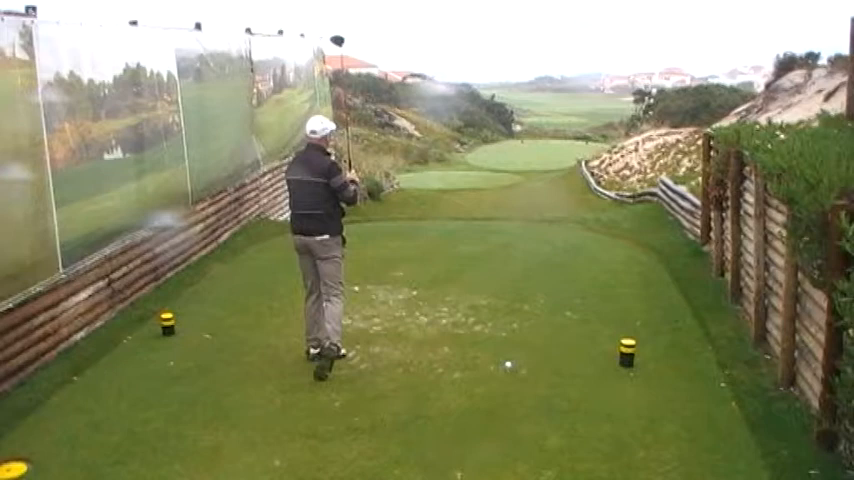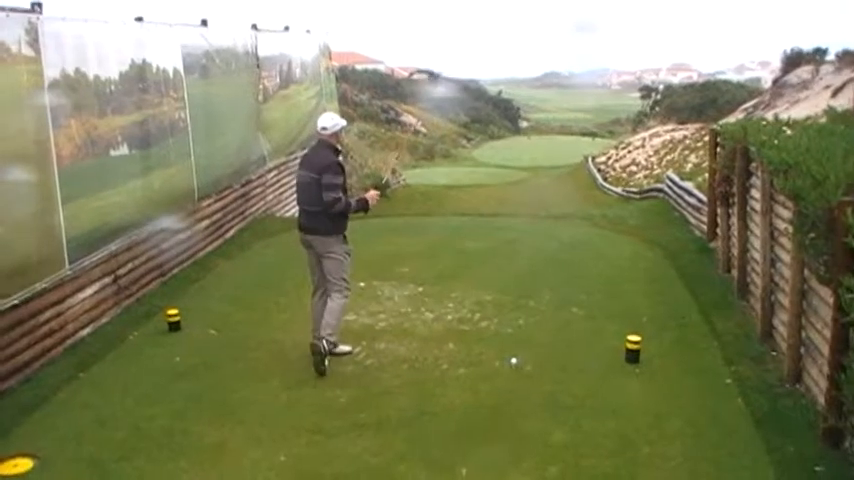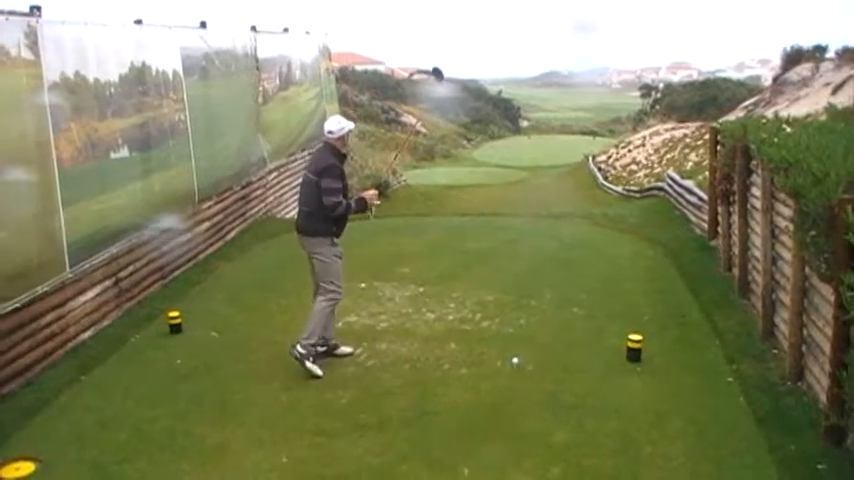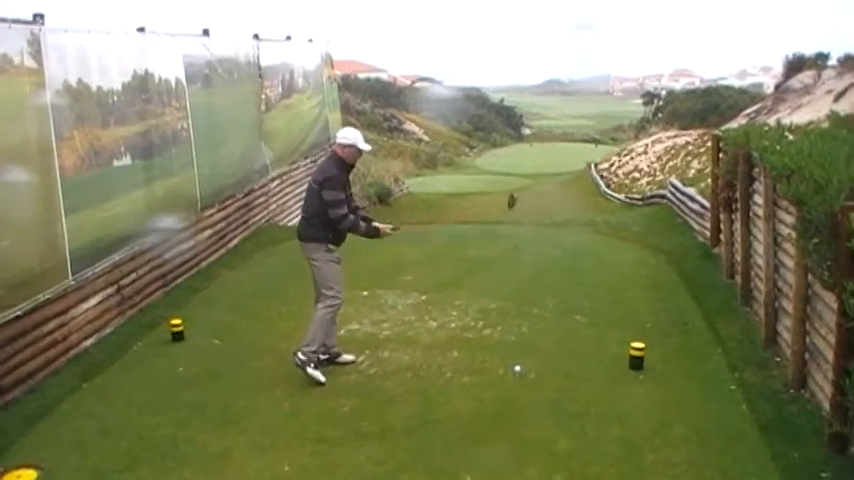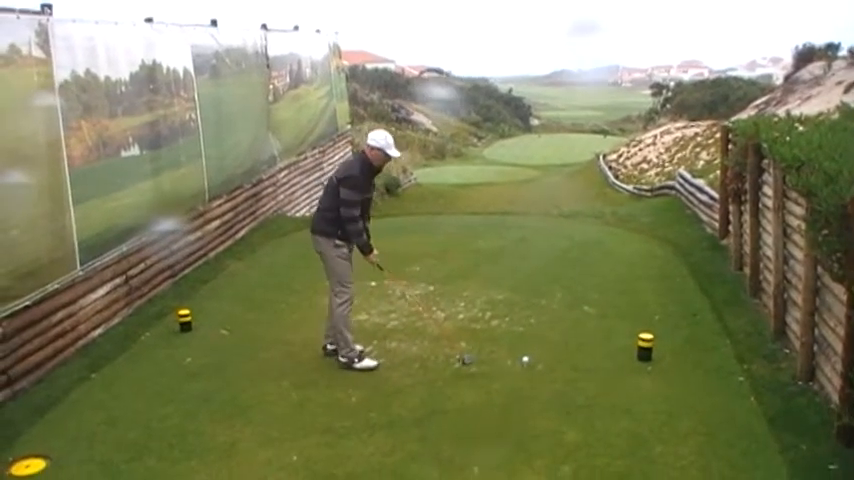
dt=0.5s
person 1, frame 1
left shoulder: (293, 164)
right shoulder: (328, 165)
right elbow: (351, 197)
left wrist: (340, 182)
right wrist: (352, 181)
left hip: (299, 235)
right hip: (325, 236)
left knee: (313, 292)
right knee: (333, 294)
left ankle: (315, 345)
right ankle: (331, 346)
person 1, frame 2
left shoulder: (307, 158)
right shoulder: (331, 162)
right elbow: (334, 203)
right wrist: (364, 202)
left hip: (307, 231)
right hip: (329, 234)
left knee: (320, 288)
right knee: (339, 290)
left ankle: (321, 341)
right ankle: (324, 340)
person 1, frame 3
left shoulder: (321, 158)
right shoulder: (331, 165)
right elbow: (334, 206)
left wrist: (360, 201)
right wrist: (362, 202)
left hip: (312, 231)
right hip: (321, 235)
left knee: (324, 290)
right knee: (331, 292)
left ankle: (325, 341)
right ankle: (305, 347)
person 1, frame 4
left shoulder: (334, 169)
right shoulder: (332, 175)
left elbow: (346, 206)
right elbow: (341, 218)
left wrist: (370, 222)
right wrist: (372, 231)
left hip: (320, 240)
right hip: (319, 242)
left knee: (326, 296)
right knee: (332, 298)
left ankle: (327, 350)
right ankle: (307, 354)
person 1, frame 5
left shoulder: (365, 170)
right shoulder: (354, 174)
left elbow: (362, 212)
right elbow: (351, 217)
left wrist: (367, 244)
right wrist: (366, 249)
left hip: (339, 236)
right hip: (330, 237)
left knee: (341, 290)
right knee: (343, 293)
left ankle: (332, 342)
right ankle: (346, 354)
